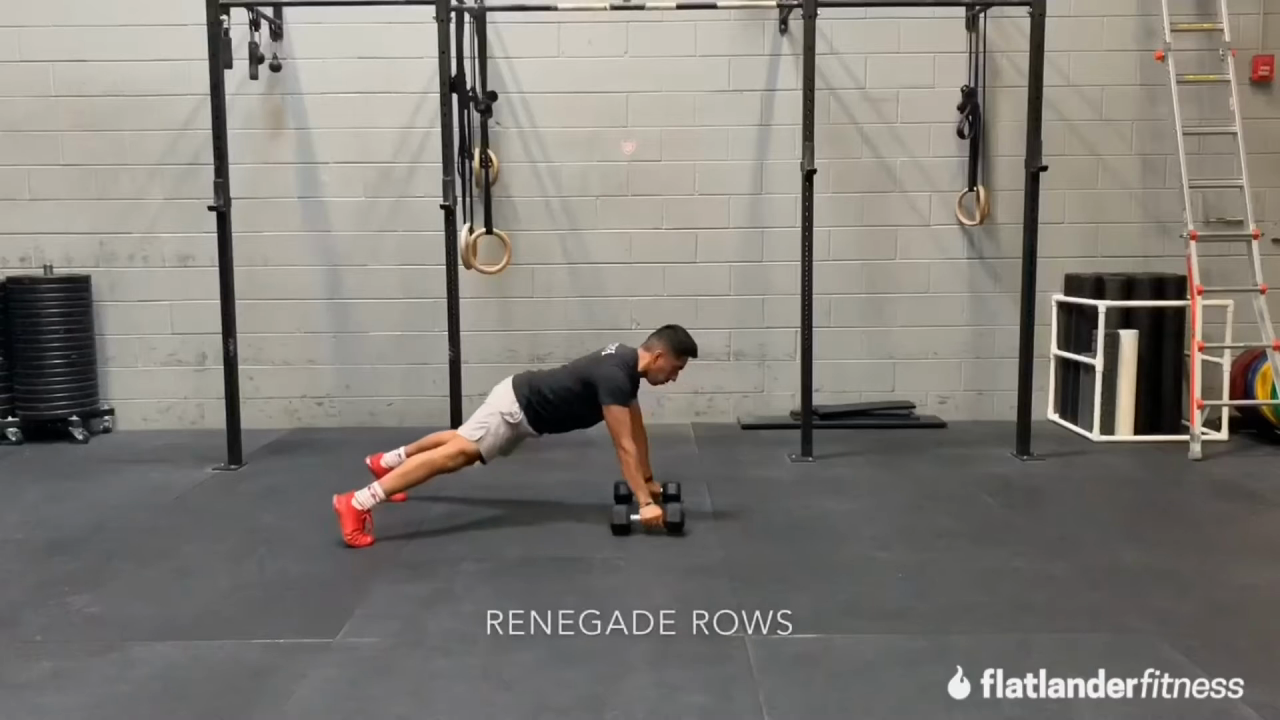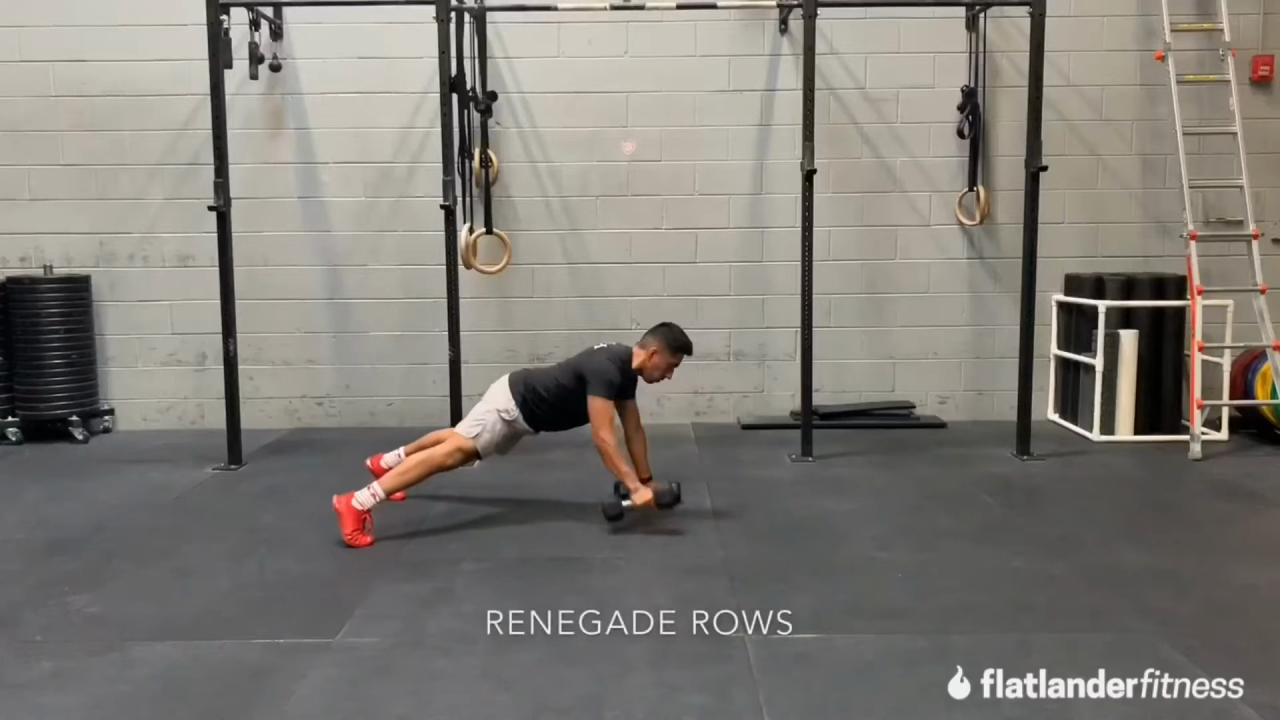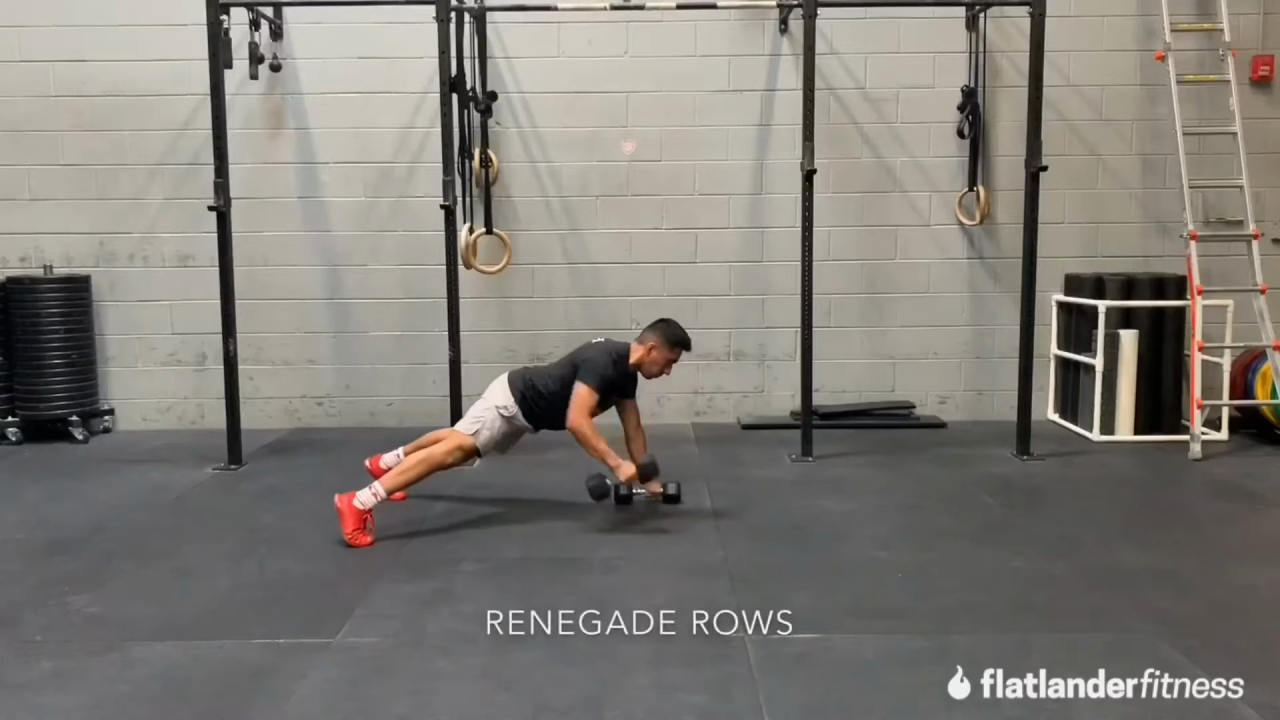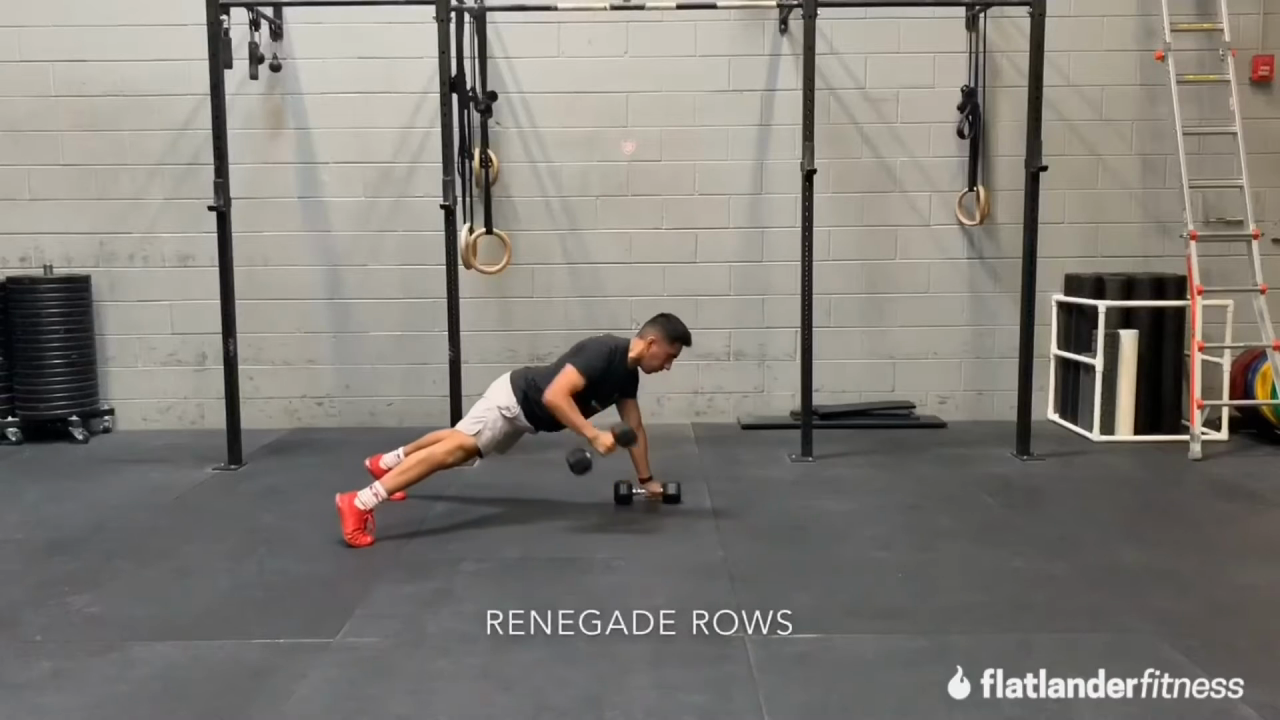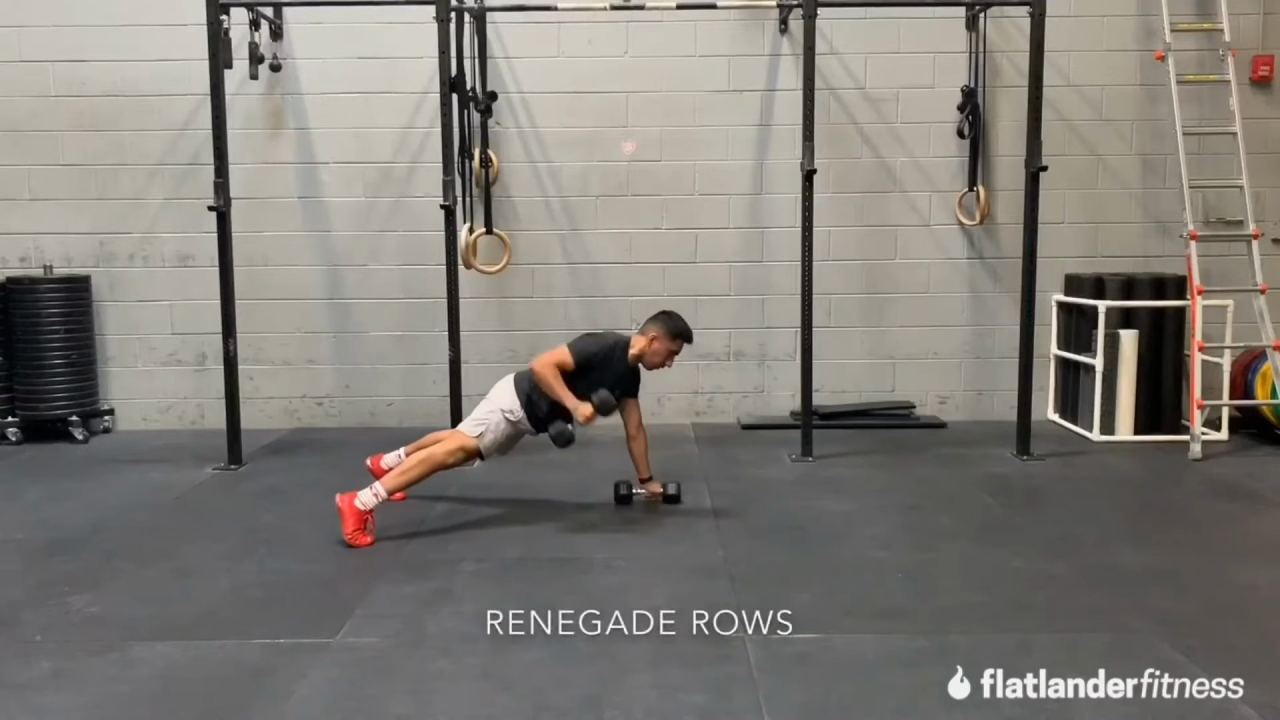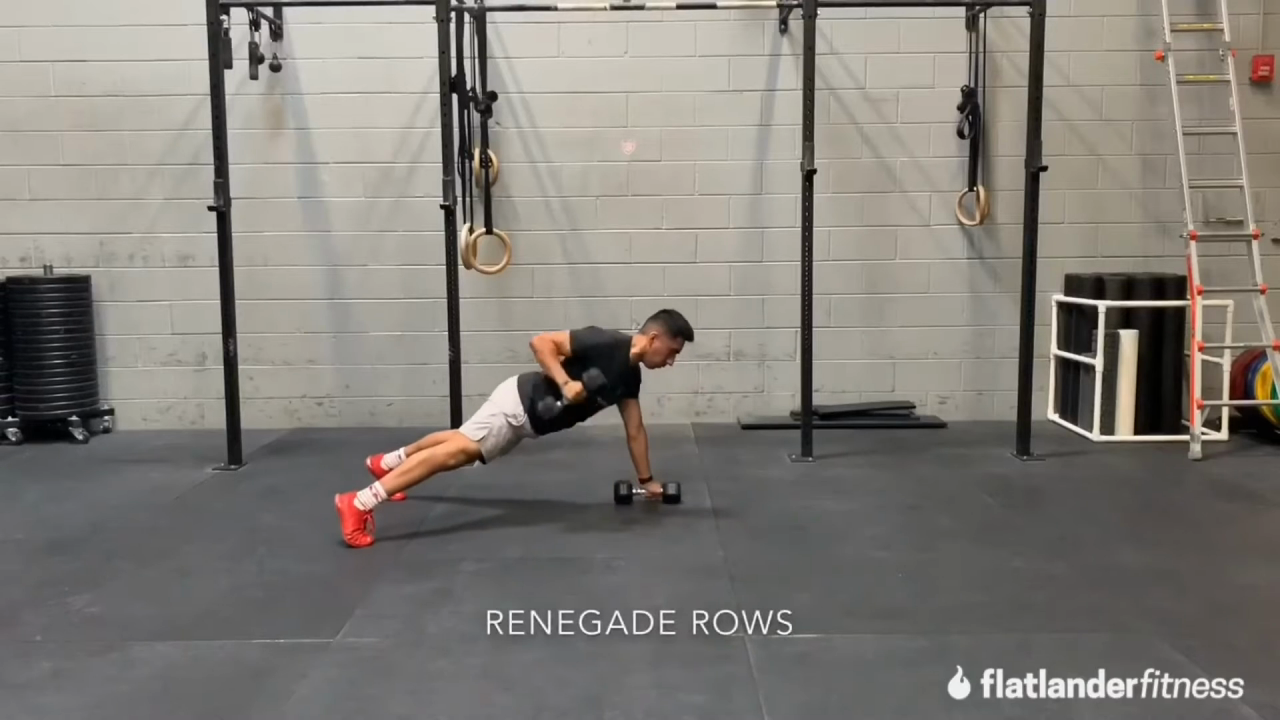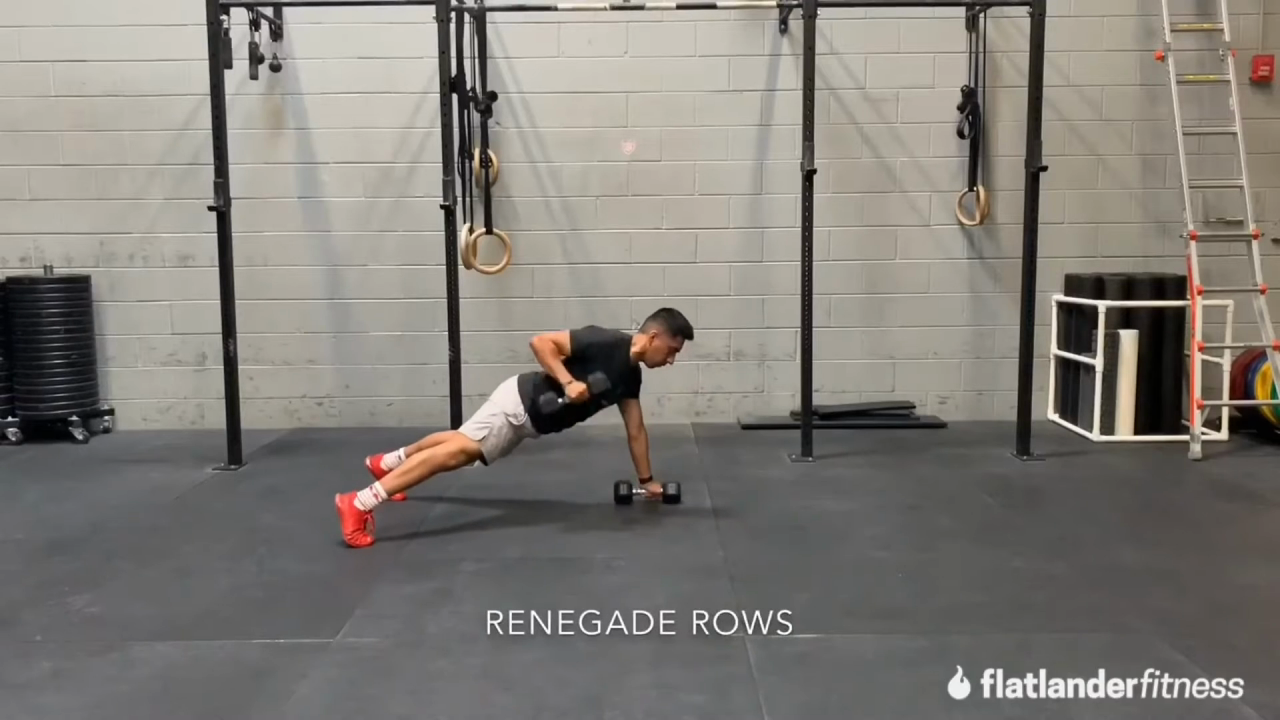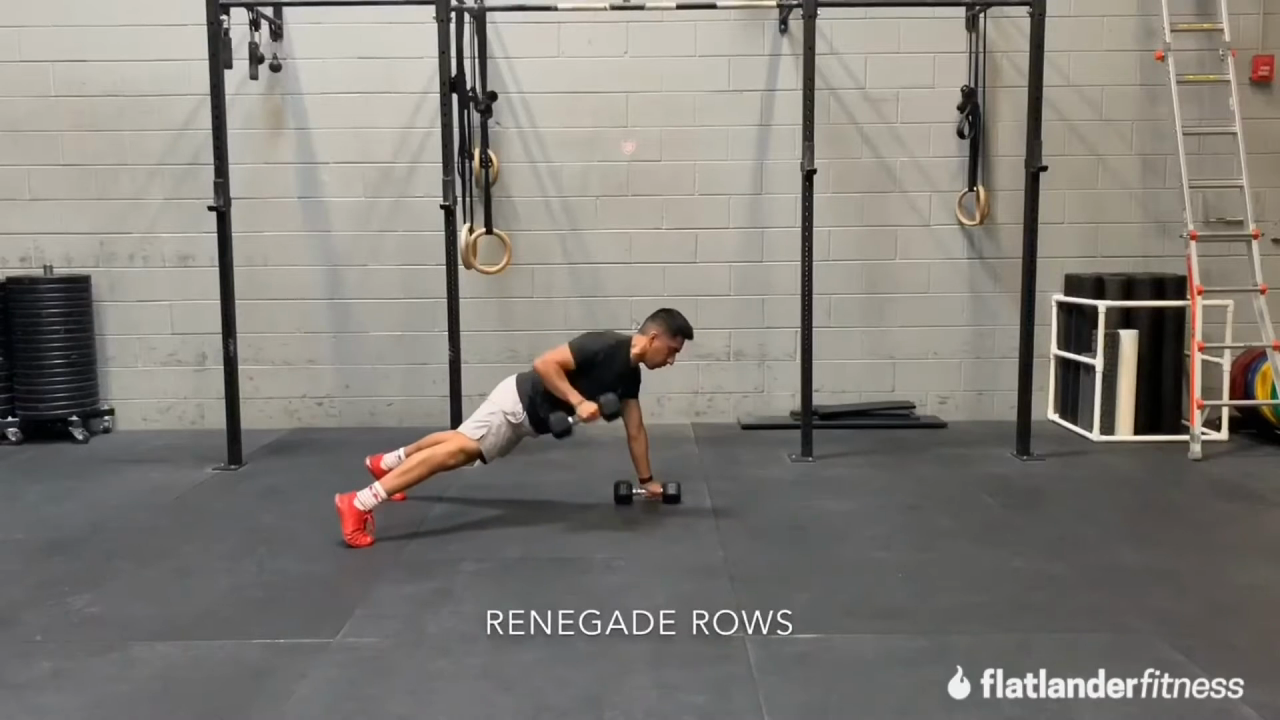
dt=0.1s
person 1, frame 1
left shoulder: (628, 367)
right shoulder: (615, 374)
left elbow: (636, 429)
right elbow: (624, 443)
left wrist: (648, 481)
right wrist: (644, 502)
left hip: (526, 410)
right hip: (518, 404)
left knee: (461, 439)
right knee: (455, 453)
left ankle: (388, 461)
right ankle: (358, 502)
person 1, frame 2
left shoulder: (624, 367)
right shoulder: (608, 368)
left elbow: (634, 429)
right elbow: (603, 437)
left wrist: (646, 479)
right wrist: (634, 489)
left hip: (524, 409)
right hip: (514, 402)
left knee: (460, 438)
right knee: (454, 451)
left ankle: (388, 462)
right ankle: (358, 503)
person 1, frame 3
left shoulder: (626, 373)
right shoulder: (604, 359)
left elbow: (632, 428)
right elbow: (577, 423)
left wrist: (647, 479)
right wrist: (617, 465)
left hip: (525, 412)
right hip: (513, 398)
left knee: (458, 438)
right knee: (454, 449)
left ankle: (385, 462)
right ankle: (359, 502)
person 1, frame 4
left shoulder: (627, 371)
right shoulder: (604, 353)
left elbow: (633, 427)
right elbow: (554, 397)
left wrist: (646, 479)
right wrist: (594, 435)
left hip: (525, 413)
right hip: (514, 399)
left knee: (459, 438)
right knee: (455, 449)
left ankle: (385, 462)
right ankle: (360, 502)
person 1, frame 5
left shoulder: (629, 373)
right shoulder: (604, 346)
left elbow: (634, 428)
right elbow: (541, 365)
left wrist: (646, 480)
right wrist: (574, 403)
left hip: (530, 414)
right hip: (519, 399)
left knee: (459, 439)
right knee: (456, 449)
left ankle: (386, 462)
right ankle: (359, 502)
person 1, frame 6
left shoulder: (630, 372)
right shoulder: (605, 343)
left elbow: (635, 429)
right elbow: (540, 341)
left wrist: (647, 480)
right wrist: (566, 384)
left hip: (532, 416)
right hip: (521, 402)
left knee: (459, 440)
right knee: (457, 451)
left ankle: (386, 462)
right ankle: (359, 503)
person 1, frame 7
left shoulder: (631, 372)
right shoulder: (605, 341)
left elbow: (635, 429)
right elbow: (541, 342)
left wrist: (647, 480)
right wrist: (569, 384)
left hip: (533, 416)
right hip: (521, 402)
left knee: (460, 441)
right knee: (457, 451)
left ankle: (386, 462)
right ankle: (359, 503)
person 1, frame 8
left shoulder: (630, 373)
right shoulder: (605, 346)
left elbow: (635, 429)
right elbow: (544, 363)
left wrist: (647, 480)
right wrist: (577, 400)
left hip: (532, 415)
right hip: (520, 401)
left knee: (459, 441)
right knee: (457, 450)
left ankle: (386, 462)
right ankle: (360, 503)
